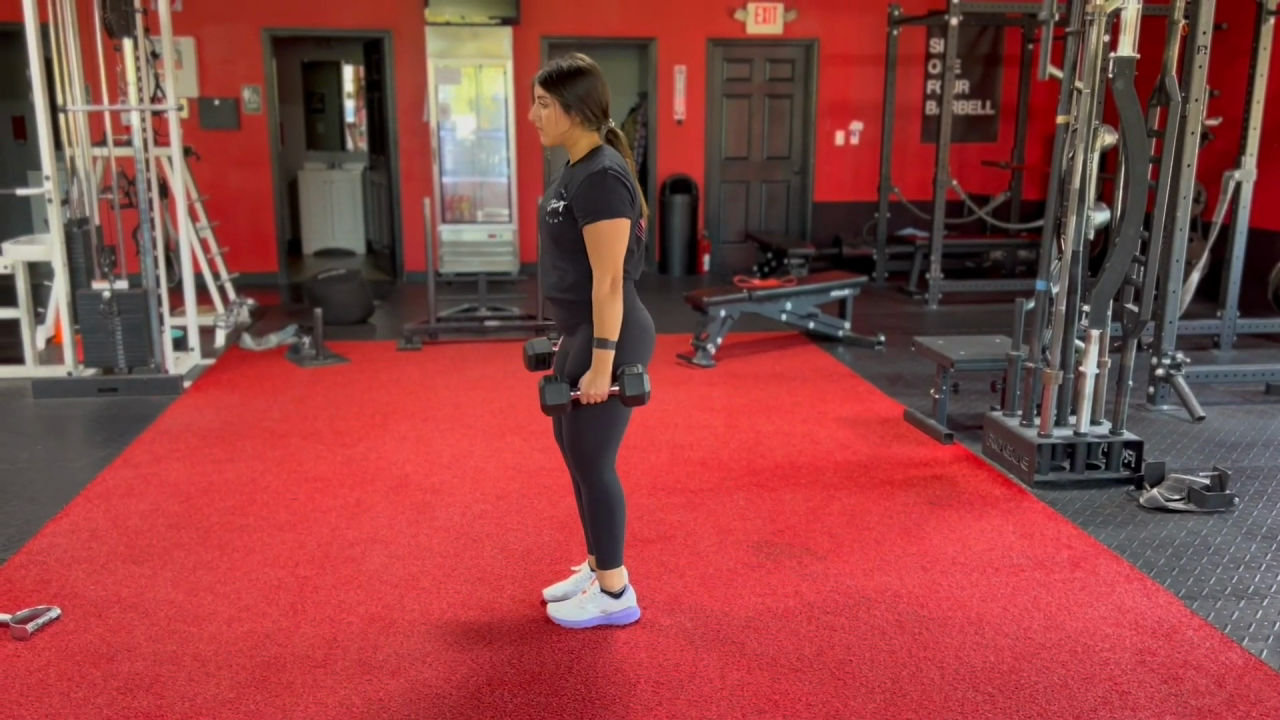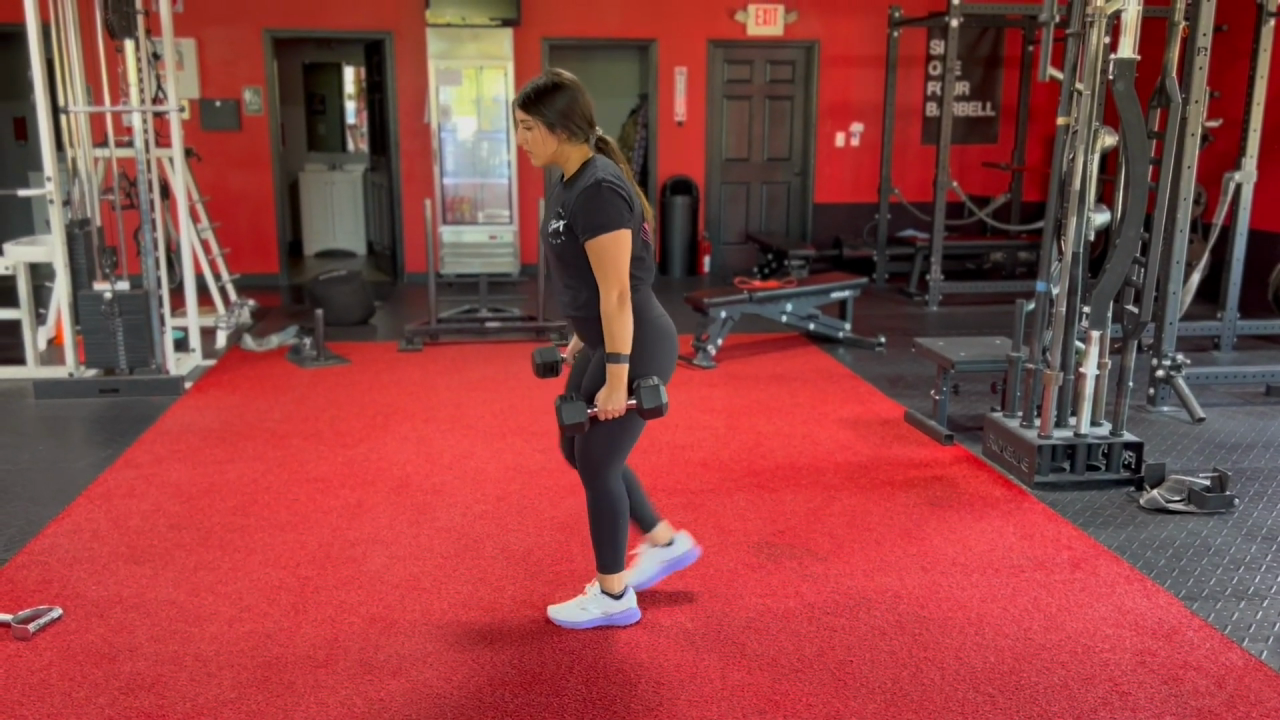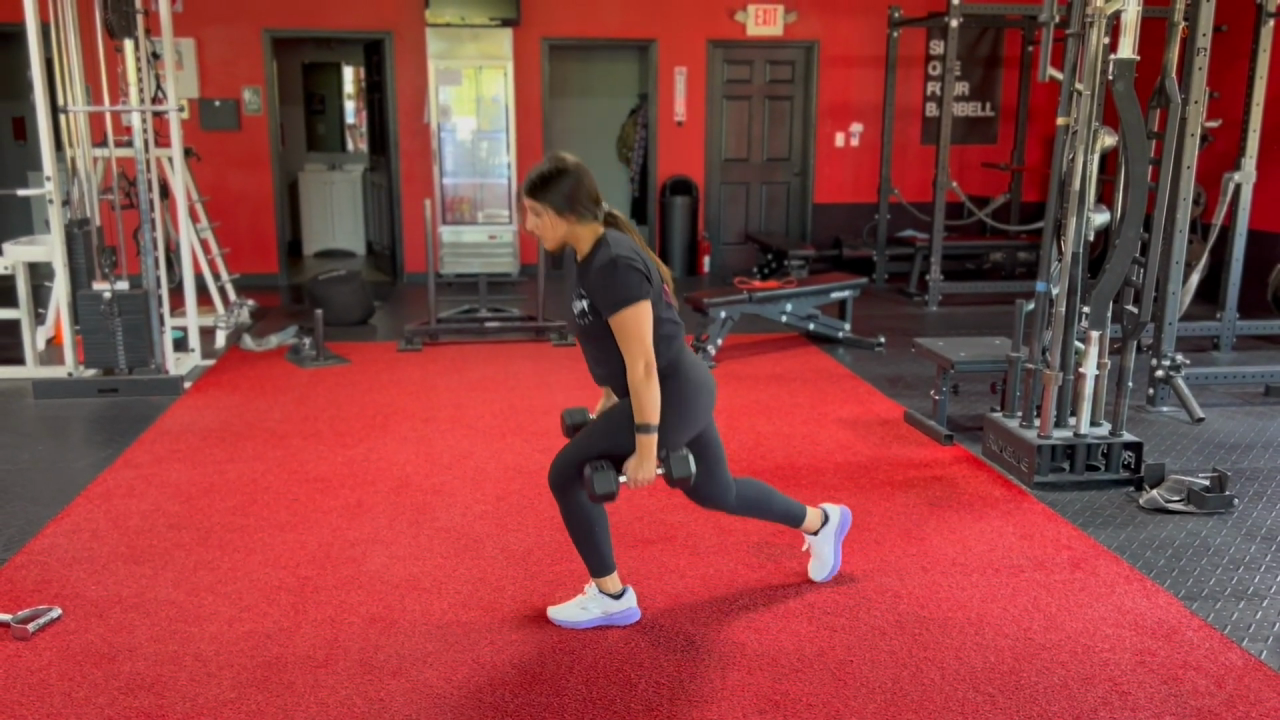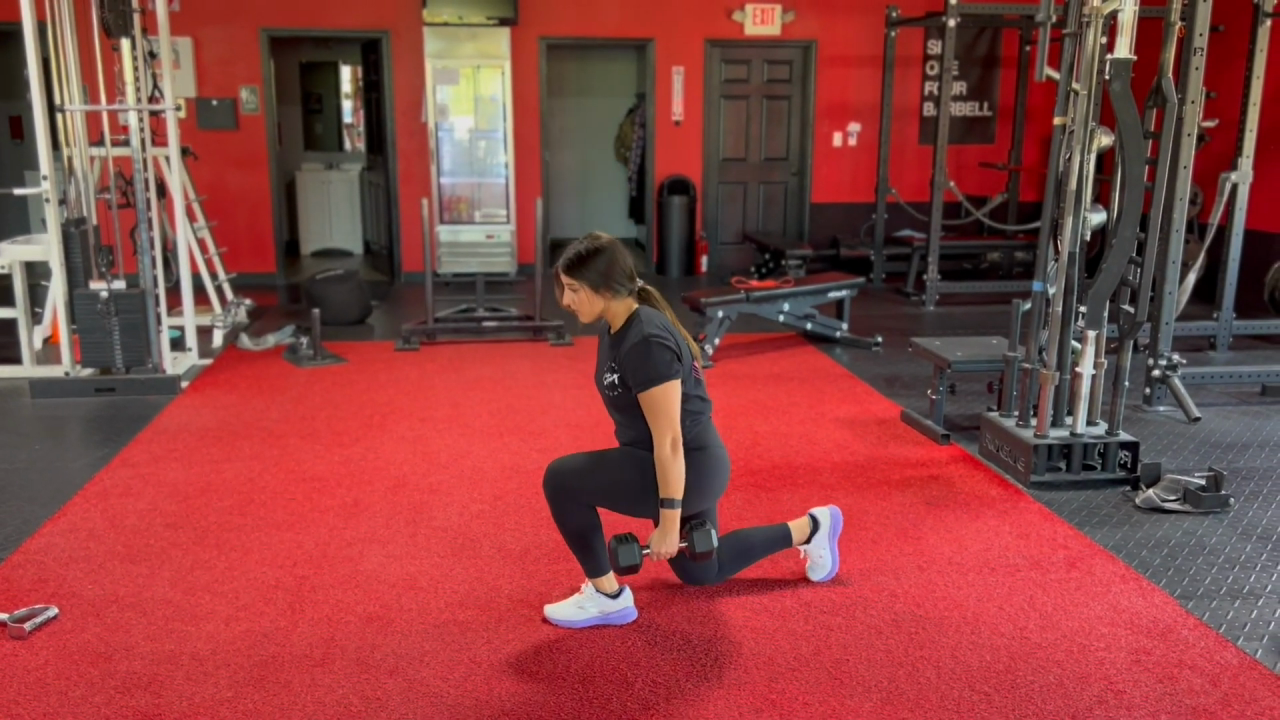
dt=0.4s
person 1, frame 1
left shoulder: (601, 177)
right shoulder: (580, 168)
left elbow: (609, 281)
left wrist: (601, 364)
left hip: (608, 338)
right hip: (583, 334)
left knee: (590, 461)
right knee: (575, 453)
left ankle: (615, 593)
right ankle: (598, 568)
person 1, frame 2
left shoulder: (598, 190)
right shoulder: (571, 181)
left elbow: (617, 292)
left wrist: (617, 379)
right wrist: (581, 339)
left hip: (636, 349)
right hip: (606, 343)
left knee: (597, 462)
right knee: (580, 452)
left ankle: (614, 595)
right ankle: (663, 542)
person 1, frame 3
left shoulder: (613, 266)
right shoulder: (590, 254)
left elbow: (644, 366)
left wrist: (646, 448)
right wrist: (611, 396)
left hip: (672, 398)
right hip: (683, 390)
left knee: (568, 475)
right knee: (715, 491)
left ankle: (610, 597)
right ankle: (822, 522)
person 1, frame 4
left shoulder: (645, 343)
right shoulder: (618, 326)
left elbow: (669, 441)
left wrist: (668, 522)
right wrist: (630, 472)
left hip: (691, 469)
right hip: (688, 465)
left knee: (562, 480)
right knee: (699, 569)
left ankle: (607, 596)
right ankle: (813, 527)
